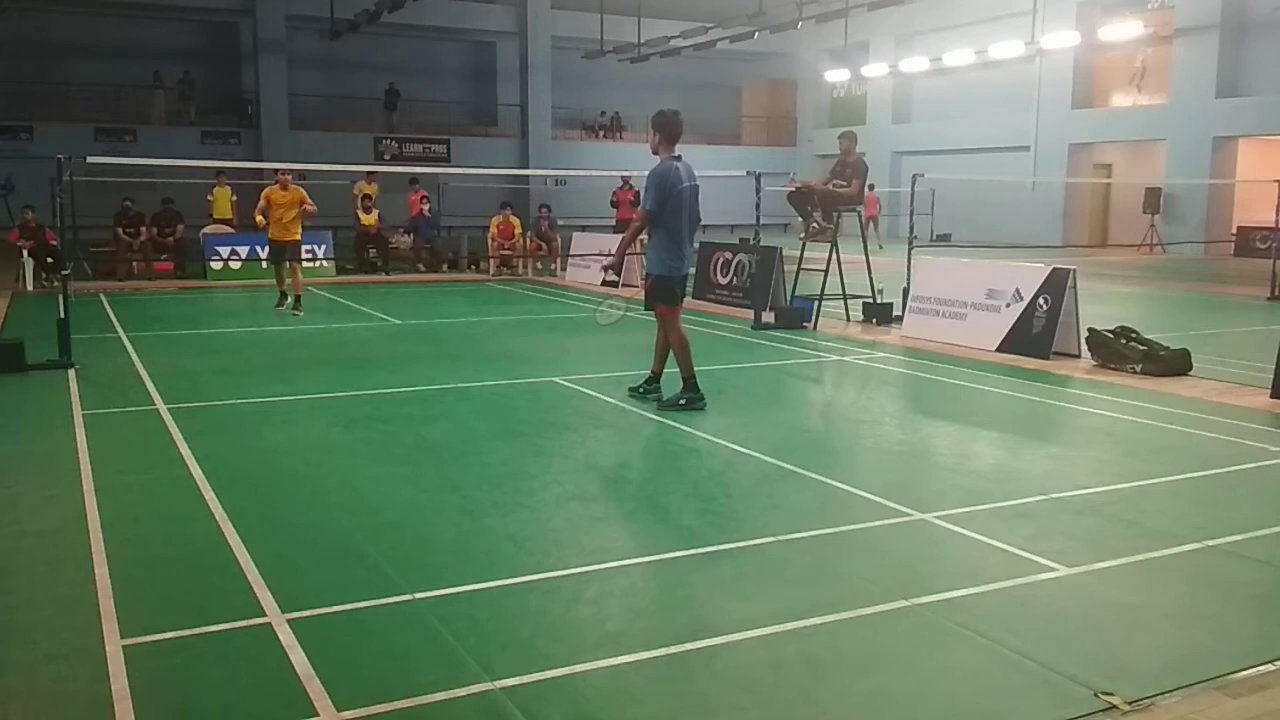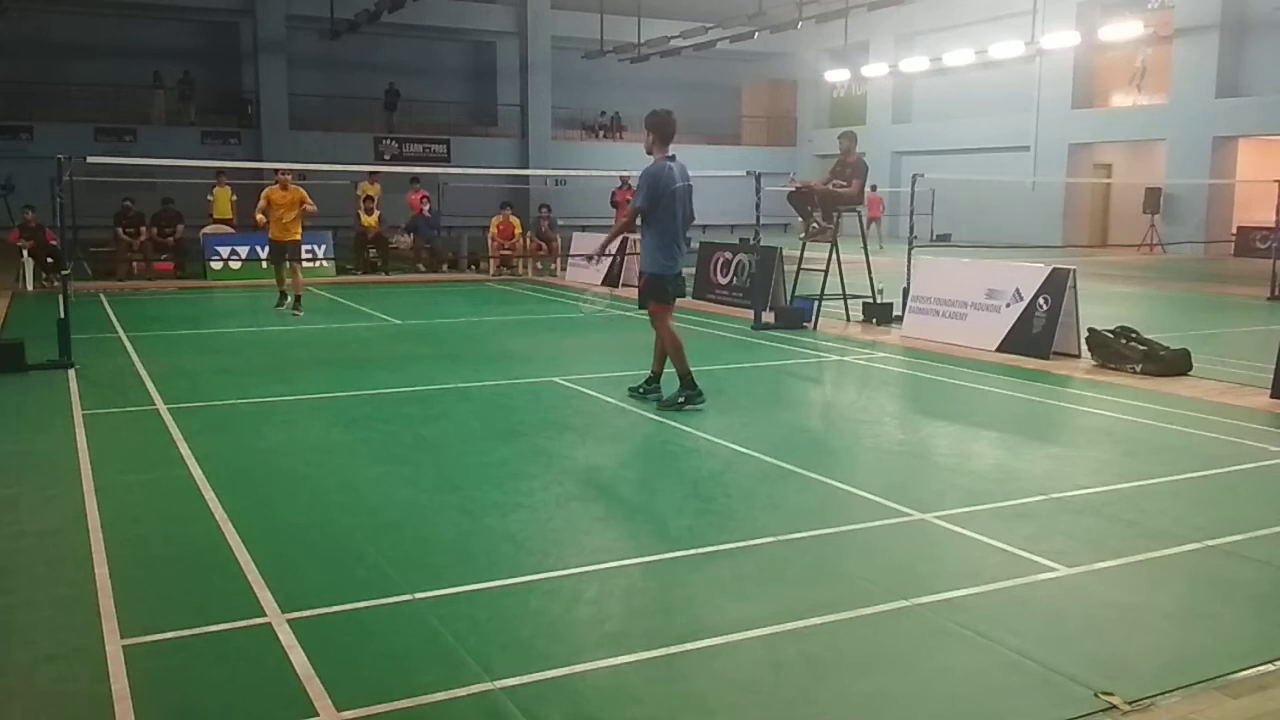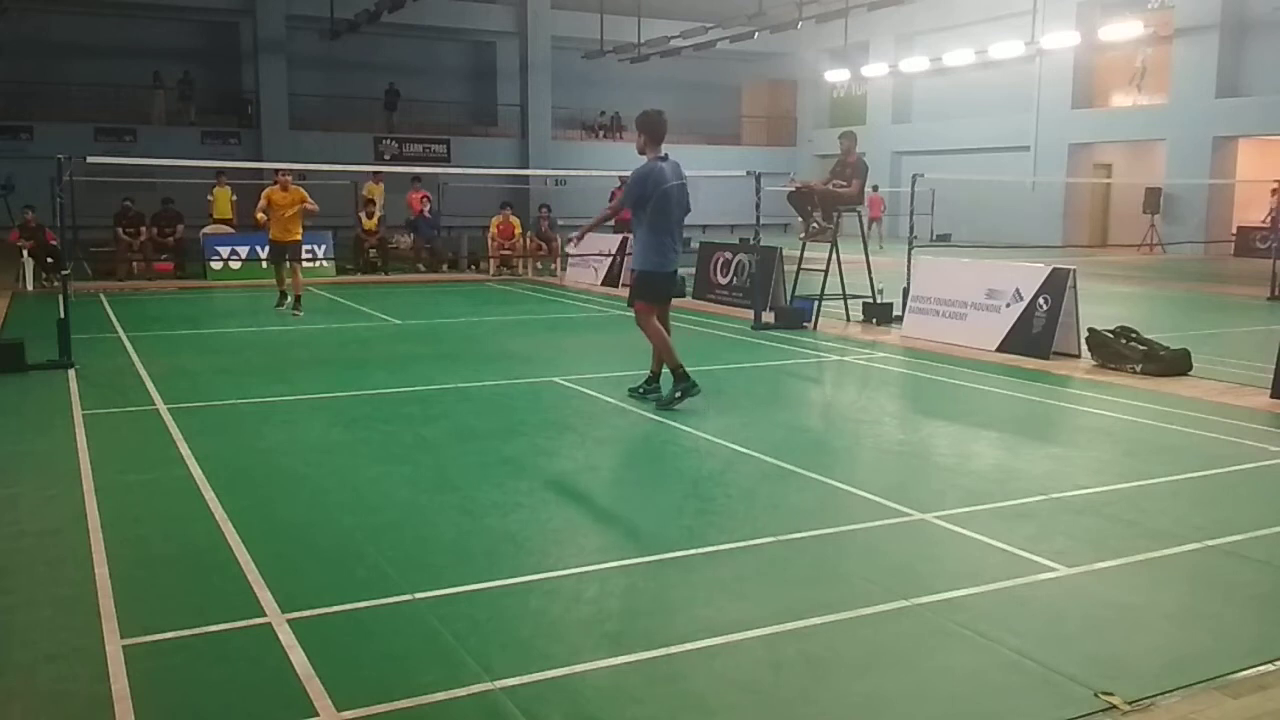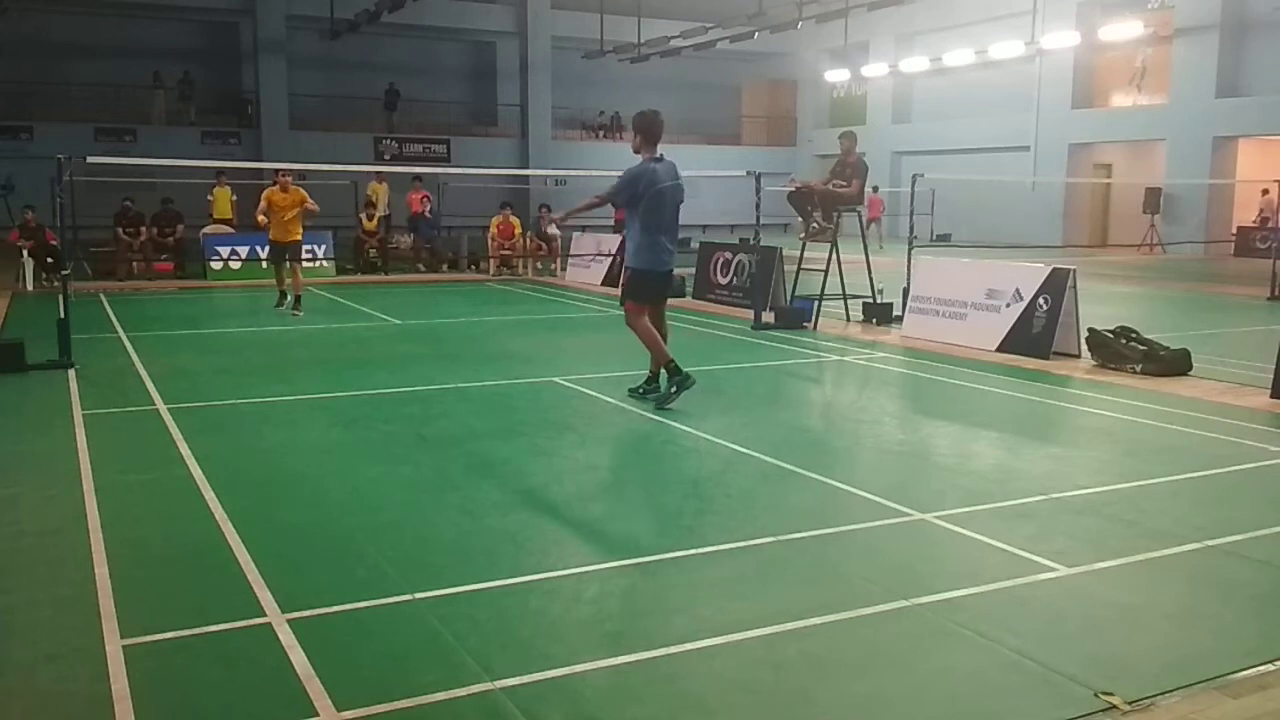
dt=0.2s
person 1, frame 1
left shoulder: (660, 173)
right shoulder: (688, 171)
left elbow: (641, 222)
right elbow: (696, 219)
left wrist: (618, 257)
left hip: (662, 262)
right hip: (679, 260)
left knee: (671, 322)
right knee: (665, 320)
left ankle: (692, 390)
right ankle: (653, 381)
person 1, frame 2
left shoulder: (653, 173)
right shoulder: (681, 170)
left elbow: (629, 217)
right elbow: (689, 217)
left wrist: (602, 246)
left hip: (656, 261)
right hip: (674, 259)
left knee: (661, 321)
right knee: (661, 320)
left ankle: (689, 386)
right ankle: (653, 381)
person 1, frame 3
left shoulder: (644, 174)
right shoulder: (676, 169)
left elbow: (613, 210)
right elbow: (685, 209)
left wrist: (582, 232)
left hip: (649, 260)
right hip: (670, 258)
left knee: (645, 318)
right knee: (660, 317)
left ankle: (682, 379)
right ankle: (653, 381)
person 1, frame 4
left shoulder: (638, 174)
right shoulder: (672, 169)
left elbow: (602, 200)
left wrist: (566, 214)
left hip: (642, 259)
right hip: (665, 257)
left knee: (635, 317)
right knee: (656, 316)
left ankle: (676, 373)
right ankle: (653, 380)
